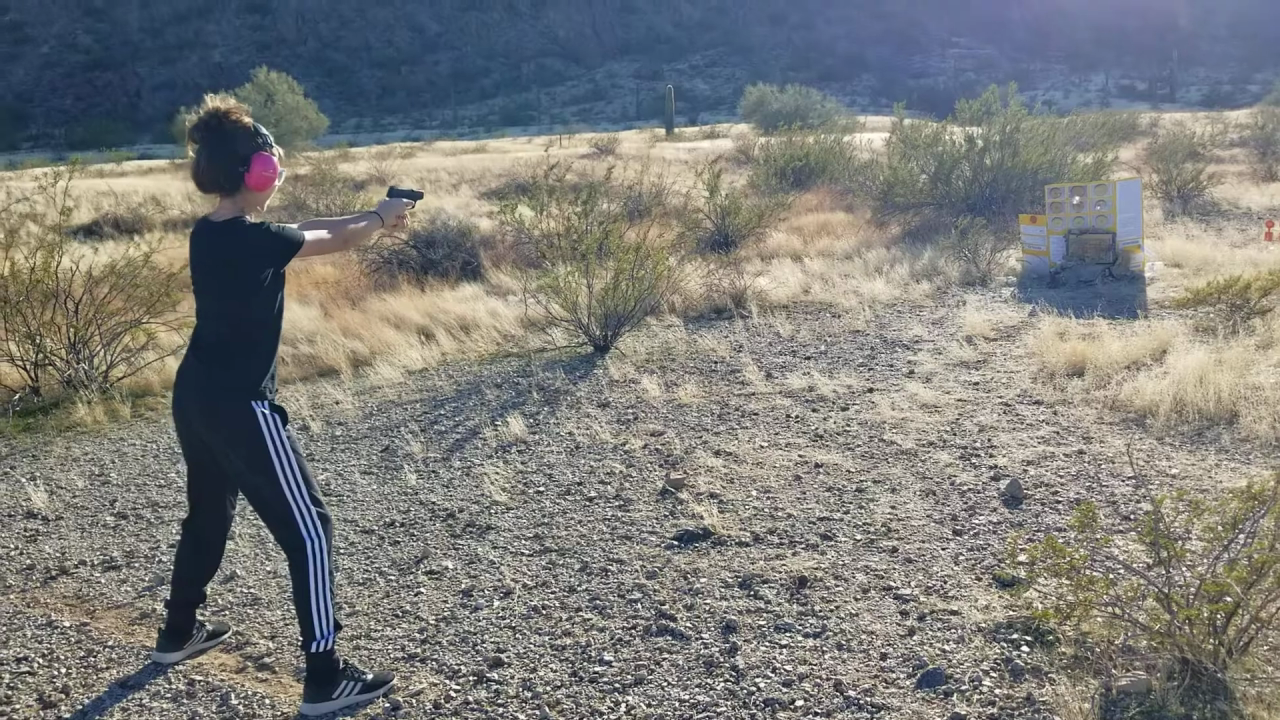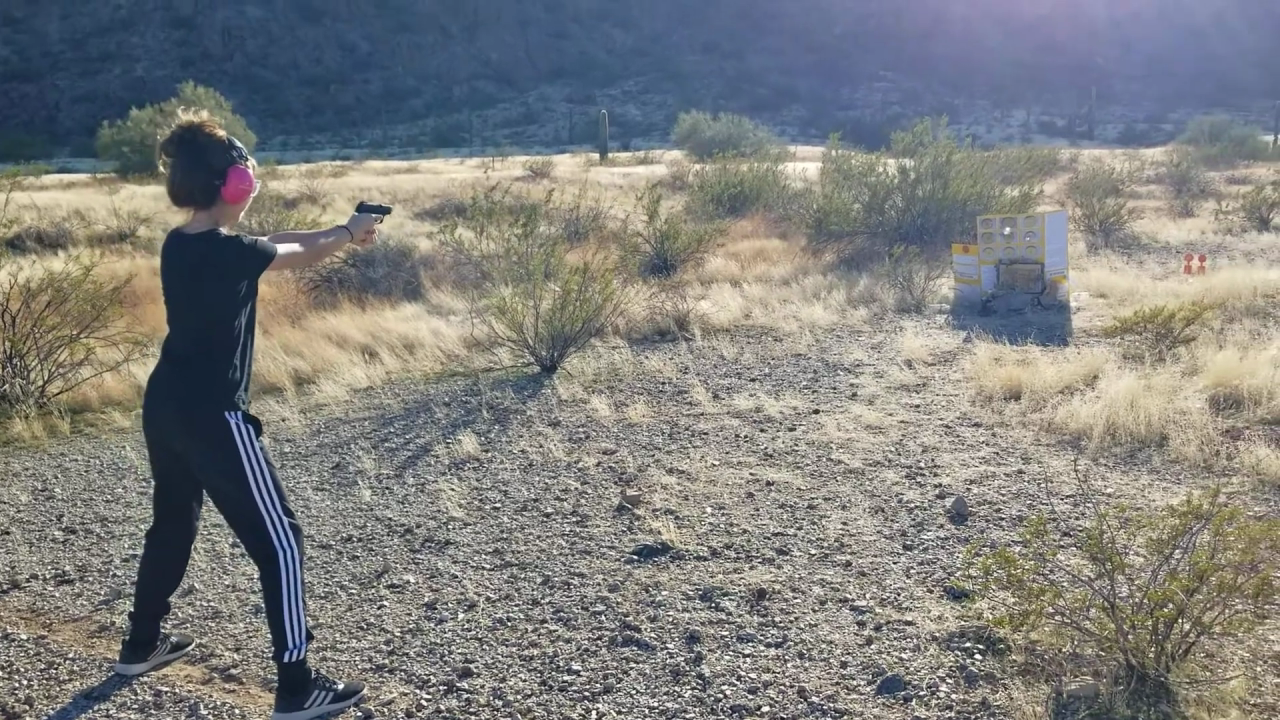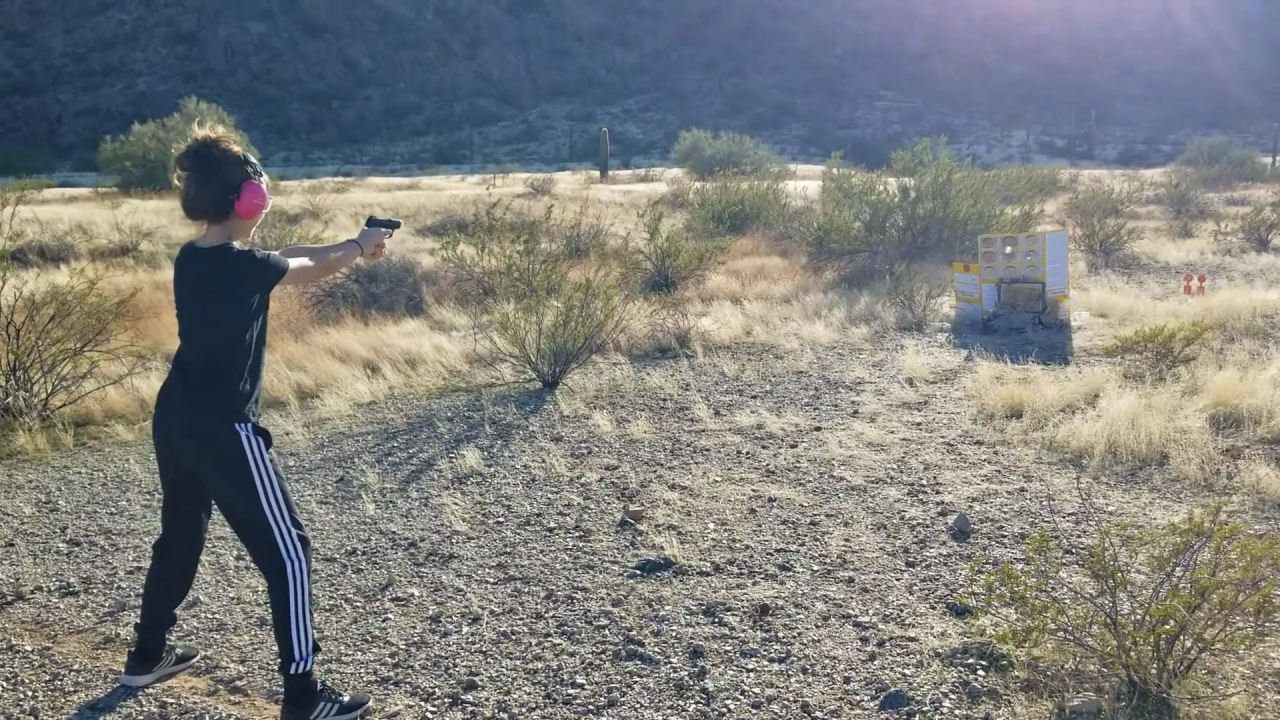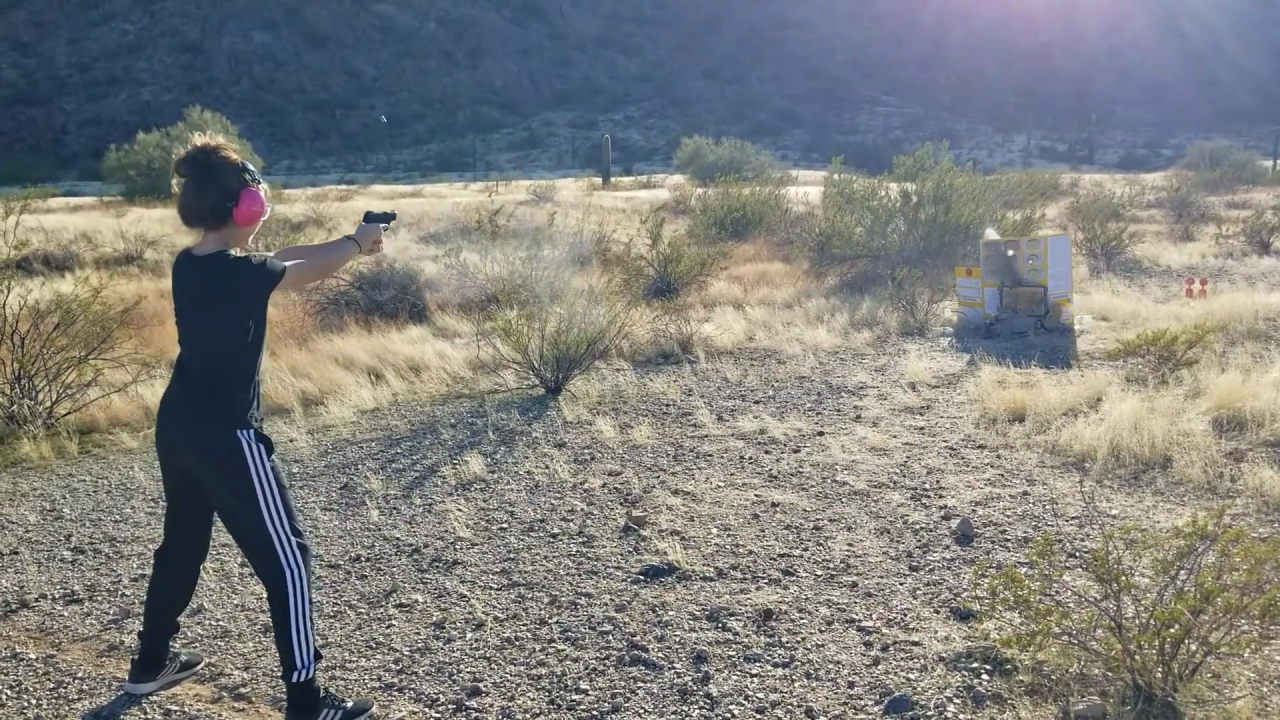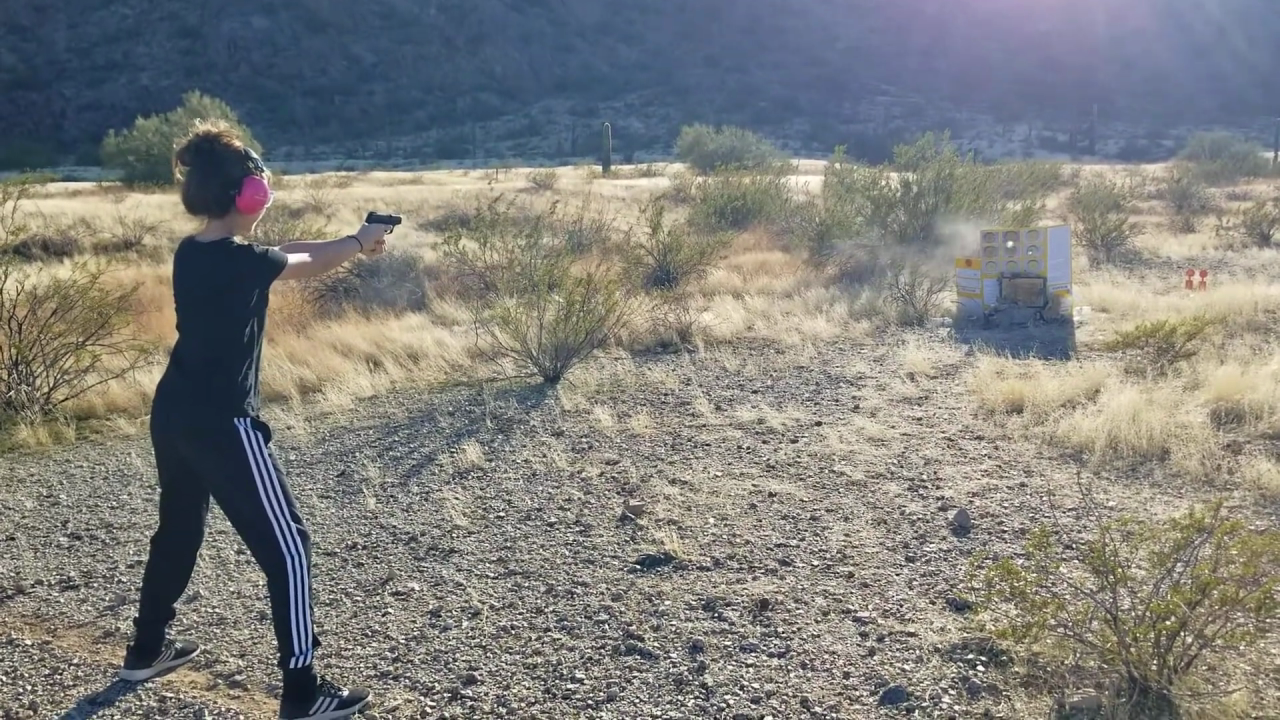
dt=1s
person 1, frame 1
left shoulder: (207, 234)
right shoulder: (254, 240)
left elbow: (307, 231)
right elbow: (330, 241)
left wrist: (371, 217)
right wrist: (380, 218)
left hip: (195, 395)
right hip: (239, 406)
left knee: (208, 512)
right knee: (307, 532)
left ankle: (177, 631)
person 1, frame 2
left shoulder: (178, 245)
right shoulder: (228, 252)
left elbow: (274, 242)
right elbow: (300, 253)
left wrist: (339, 231)
right wrist: (349, 232)
left hip: (165, 406)
right hip: (213, 417)
left knee: (172, 523)
right knee: (278, 543)
left ankle: (141, 644)
person 1, frame 3
left shoulder: (191, 259)
right shoulder: (242, 267)
left elbow: (289, 256)
right elbow: (311, 268)
left wrist: (350, 245)
right wrist: (360, 247)
left hip: (175, 419)
right hip: (223, 429)
left knee: (180, 535)
right knee: (286, 554)
left ankle: (147, 654)
person 1, frame 4
left shoulder: (188, 265)
right shoulder: (239, 273)
left elbow: (284, 257)
right elbow: (307, 271)
left wrist: (347, 241)
right wrist: (358, 244)
left hip: (178, 426)
right hip: (226, 437)
left knee: (183, 541)
right knee: (286, 562)
left ankle: (151, 662)
person 1, frame 5
left shoulder: (190, 253)
right shoulder: (240, 261)
left elbow: (285, 251)
right elbow: (308, 264)
left wrist: (349, 240)
right wrist: (360, 242)
left hip: (173, 414)
right hip: (222, 425)
left knee: (177, 530)
right knee: (286, 548)
left ankle: (146, 649)
